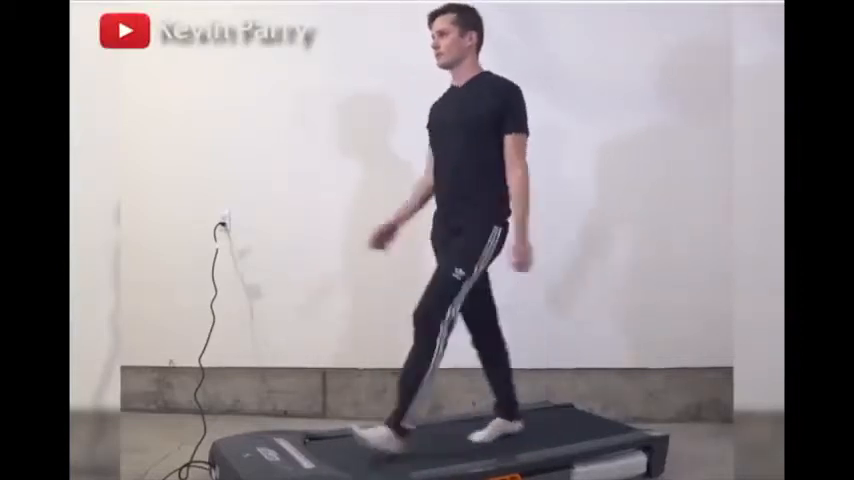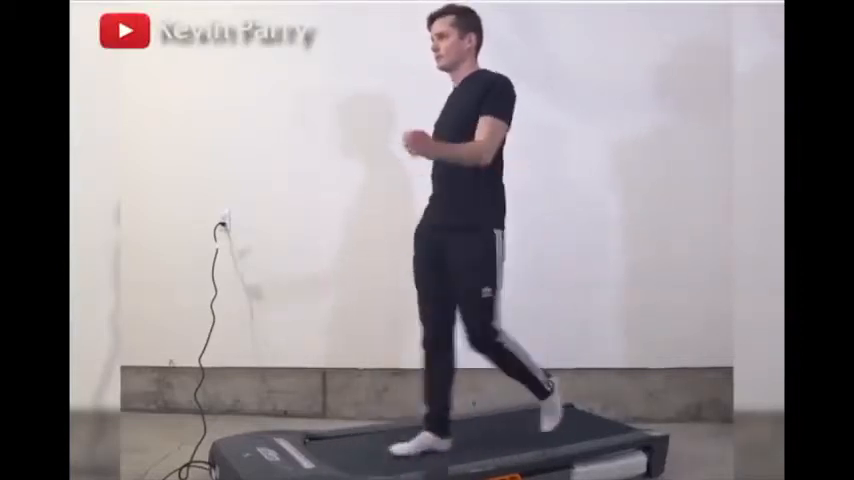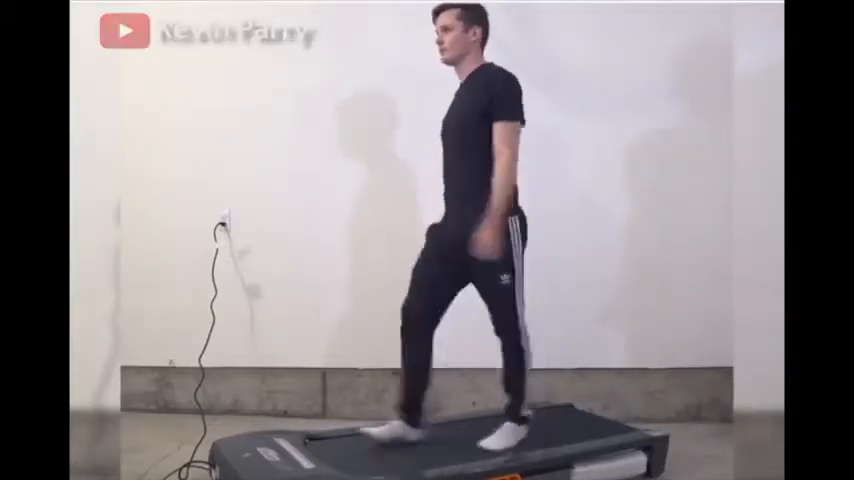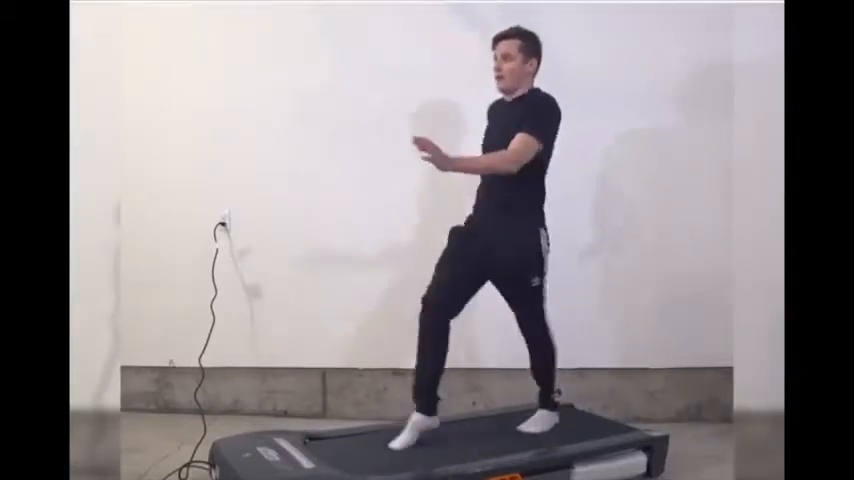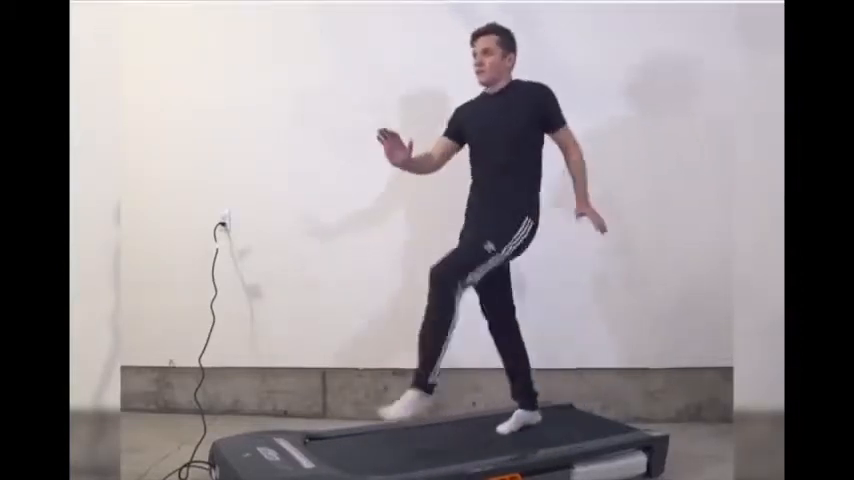
dt=0.4s
person 1, frame 1
left shoulder: (502, 93)
right shoulder: (440, 106)
left elbow: (516, 168)
left wrist: (522, 236)
right wrist: (397, 220)
left hip: (481, 227)
right hip: (446, 229)
left knee: (430, 317)
right knee: (481, 323)
left ankle: (397, 426)
right ankle: (509, 414)
person 1, frame 2
left shoulder: (495, 87)
right shoulder: (456, 98)
left elbow: (483, 151)
left wrist: (433, 147)
left hip: (478, 234)
right hip: (438, 233)
left knee: (483, 335)
right knee: (435, 331)
left ankle: (546, 392)
right ankle: (436, 429)
person 1, frame 3
left shoulder: (499, 85)
right shoulder: (463, 93)
left elbow: (506, 159)
left wrist: (492, 224)
left hip: (494, 227)
right hip: (454, 228)
left knee: (508, 325)
right knee: (415, 315)
left ankle: (516, 419)
right ankle: (408, 419)
person 1, frame 4
left shoulder: (543, 109)
right shoulder: (497, 108)
left elbow: (511, 161)
left wrist: (448, 162)
left hip: (522, 237)
right hip: (478, 230)
left knee: (532, 324)
right knee: (434, 311)
left ankle: (549, 405)
right ankle: (423, 413)
person 1, frame 5
left shoulder: (535, 96)
right shoulder: (468, 111)
left elbow: (570, 147)
right elbow: (433, 161)
left wrist: (584, 198)
right wrist: (405, 161)
left hip: (515, 221)
right hip: (478, 225)
left knee: (445, 277)
right knee: (498, 317)
left ankle: (421, 389)
right ankle: (527, 406)
